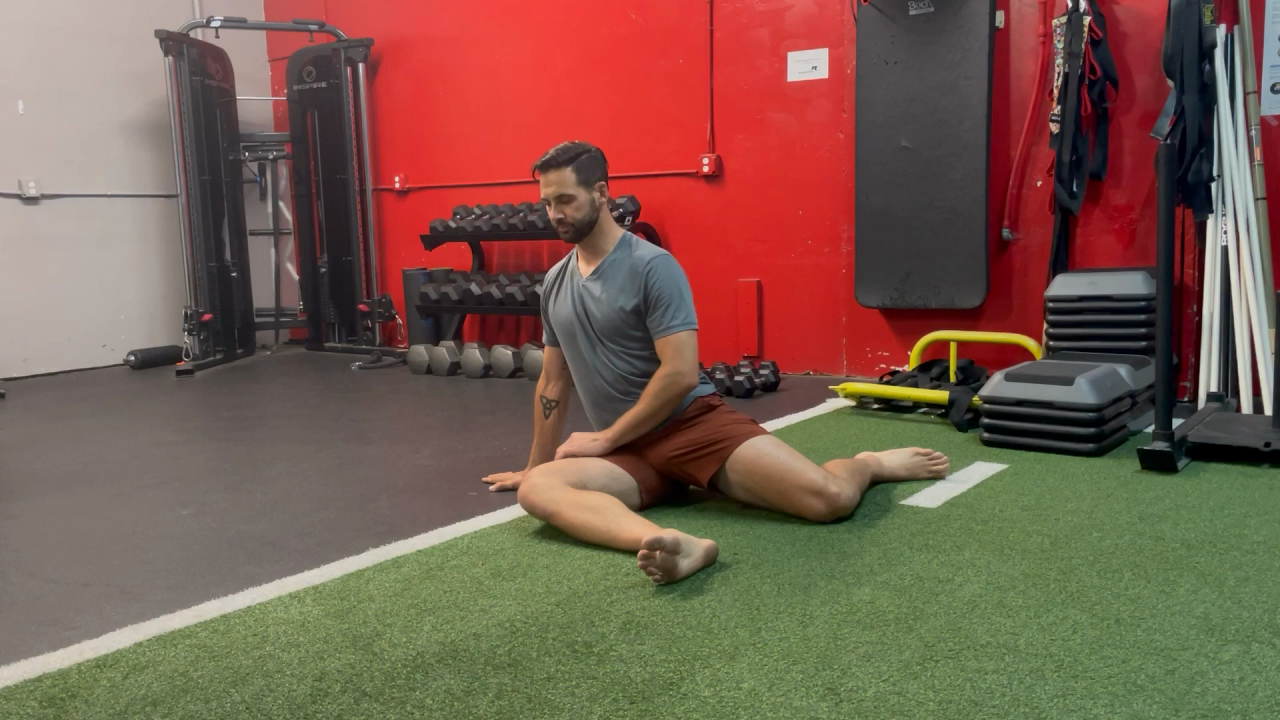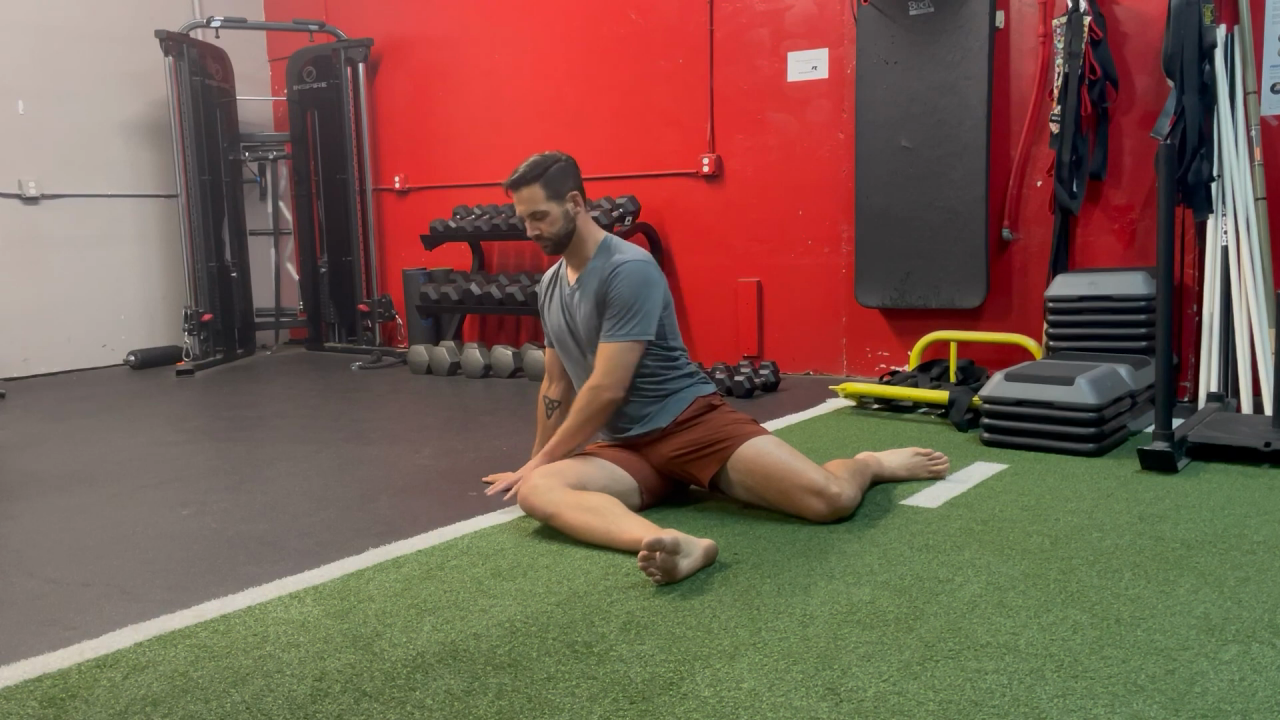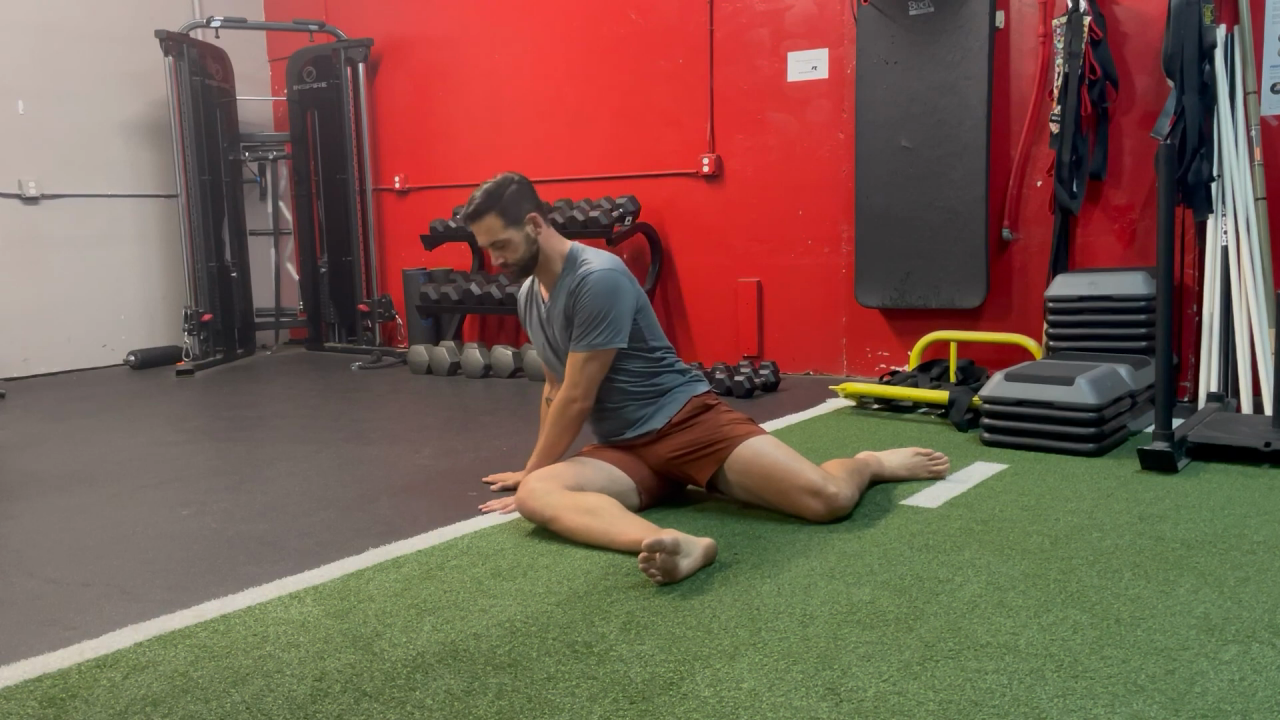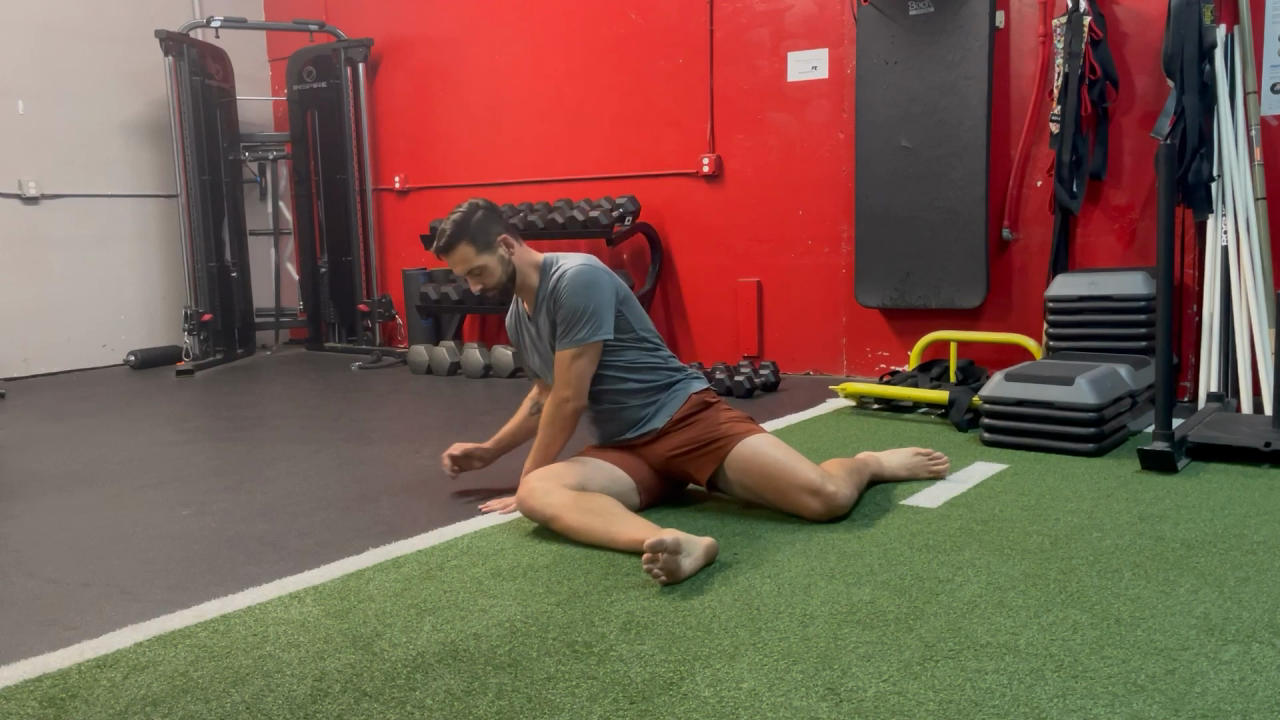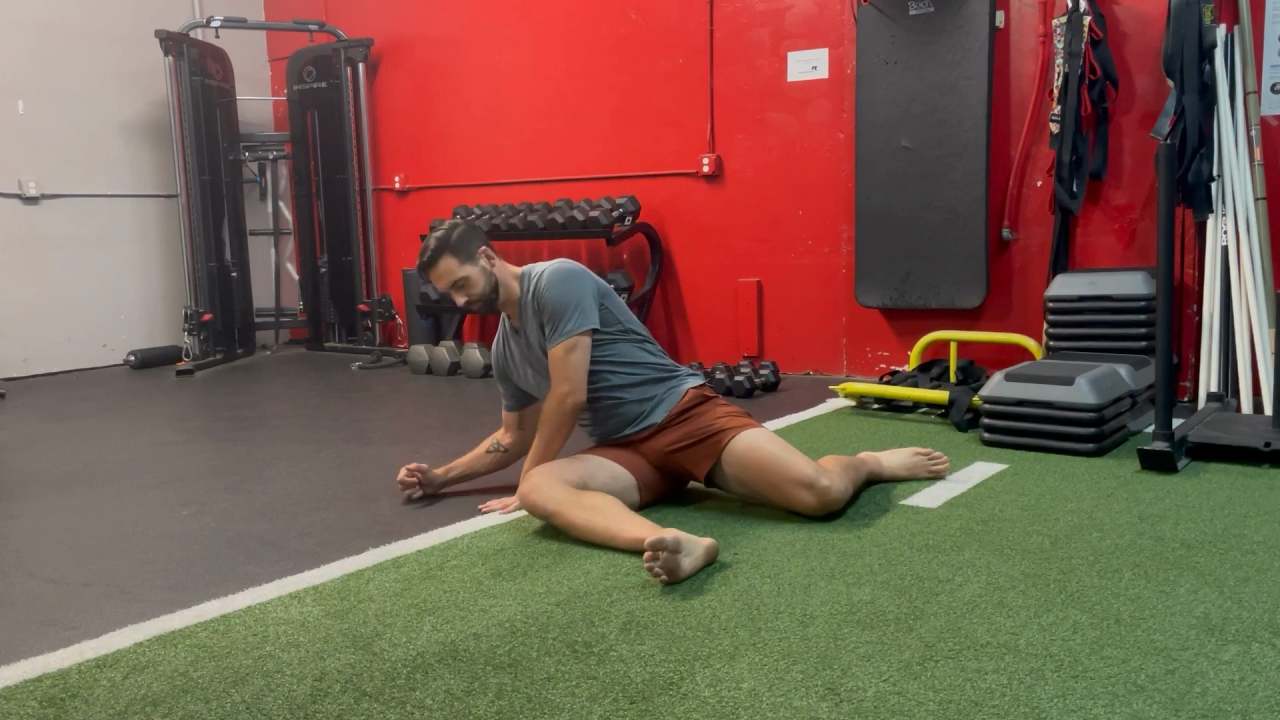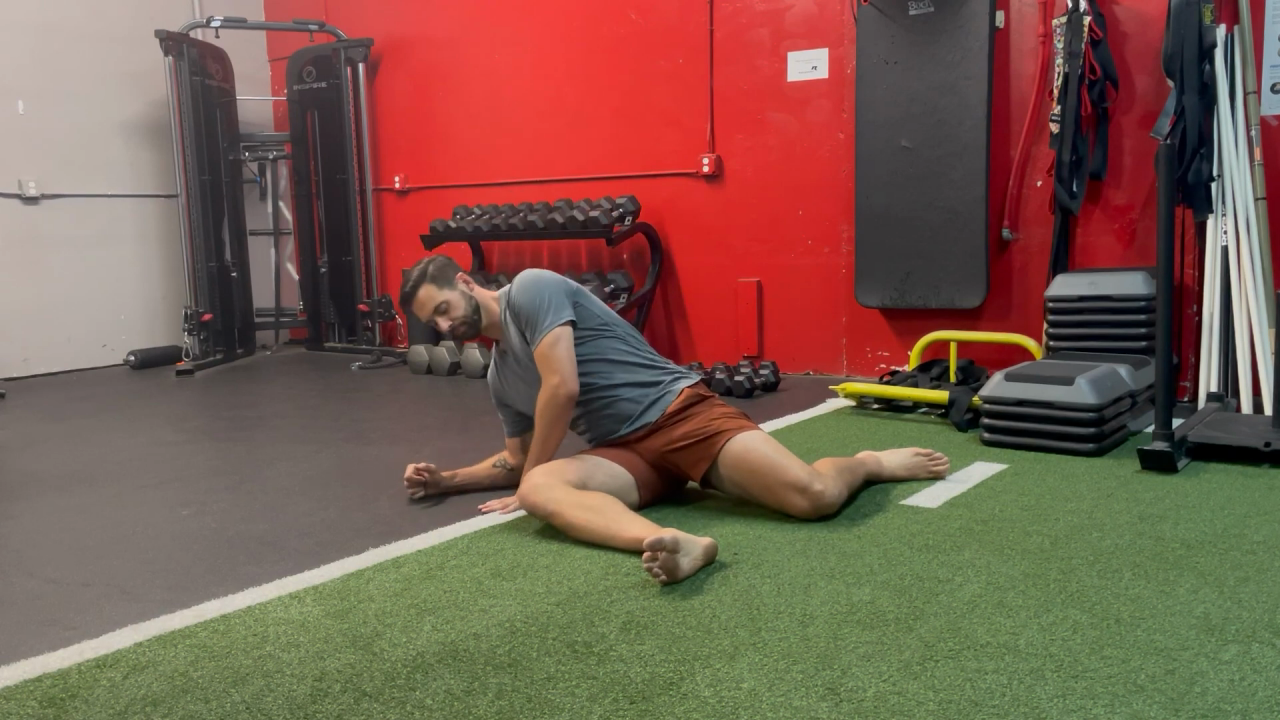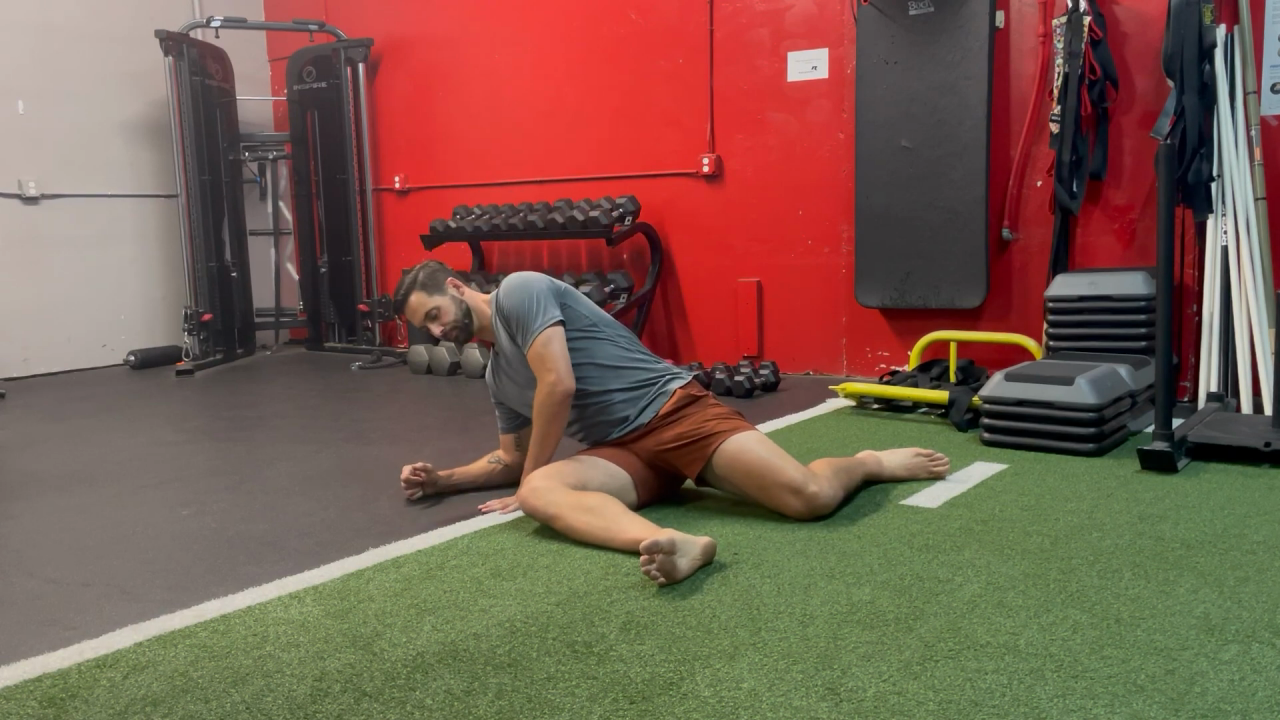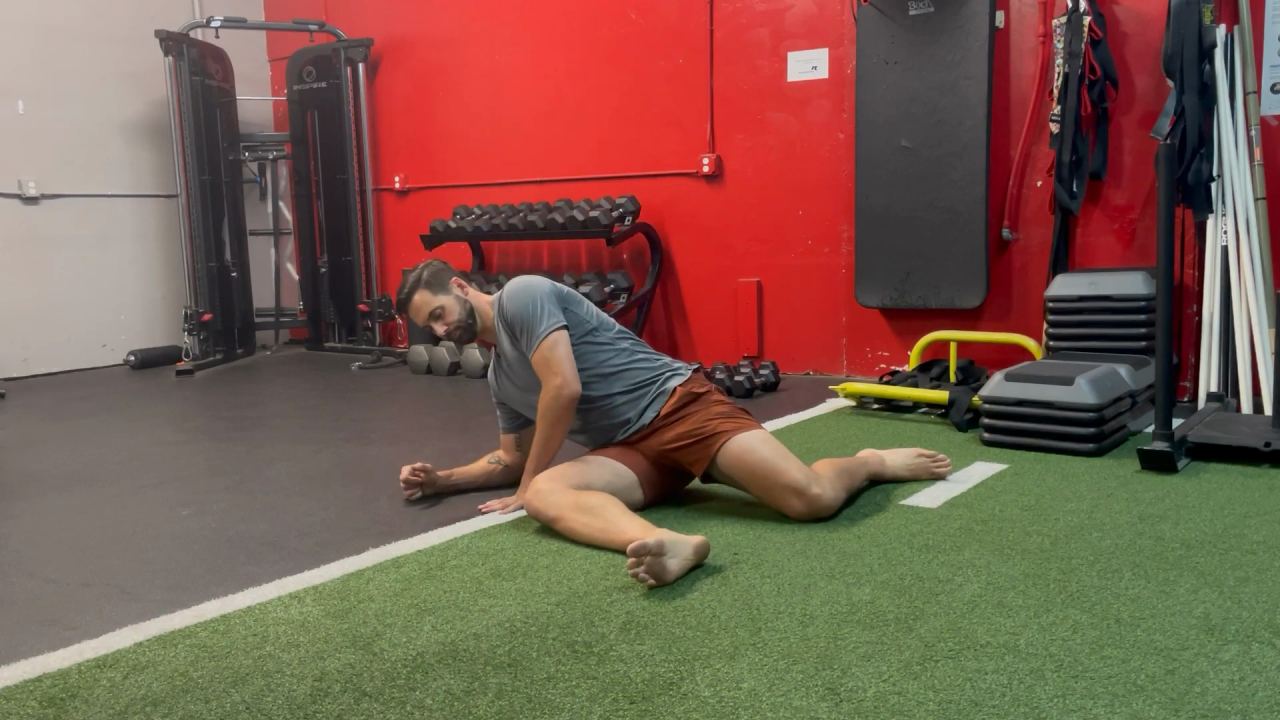
dt=0.3s
person 1, frame 1
left shoulder: (651, 266)
right shoulder: (554, 284)
left elbow: (680, 374)
right elbow: (552, 383)
left wrist: (606, 439)
right wrist: (532, 464)
left hip: (691, 423)
right hip: (628, 452)
left knee: (830, 498)
right knee: (534, 490)
left ankle: (873, 465)
right ankle: (668, 542)
person 1, frame 2
left shoulder: (628, 269)
right shoulder: (550, 286)
left elbow: (608, 388)
right elbow: (555, 386)
left wrist: (544, 458)
right wrist: (534, 463)
left hip: (690, 422)
right hip: (626, 449)
left knee: (831, 498)
right knee: (535, 492)
left ankle: (872, 464)
right ankle: (675, 544)
person 1, frame 3
left shoulder: (598, 279)
right shoulder: (528, 298)
left elbow: (578, 400)
right elbow: (555, 389)
left wrist: (534, 470)
right wrist: (526, 474)
left hip: (687, 419)
right hip: (625, 450)
left knee: (828, 497)
right knee: (536, 497)
left ankle: (874, 464)
right ankle: (668, 543)
person 1, frame 4
left shoulder: (578, 279)
right shoulder: (516, 315)
left elbow: (570, 400)
right elbow: (545, 394)
left wrist: (526, 474)
right wrist: (487, 450)
left hip: (686, 417)
right hip: (625, 449)
left knee: (825, 497)
right knee: (537, 495)
left ankle: (872, 463)
right ankle: (674, 544)
person 1, frame 5
left shoulder: (557, 280)
right shoulder: (505, 348)
left elbow: (569, 395)
right elbow: (513, 438)
left wrist: (527, 474)
right wrist: (442, 476)
left hip: (684, 412)
right hip: (626, 448)
left knee: (819, 491)
right knee: (539, 491)
left ankle: (871, 464)
right ankle: (667, 543)
person 1, frame 6
left shoulder: (531, 288)
right shoulder: (499, 373)
left elbow: (562, 388)
right elbow: (516, 458)
left wrist: (530, 474)
right wrist: (446, 480)
left hip: (678, 412)
right hip: (624, 450)
left knee: (814, 495)
right knee: (538, 489)
left ankle: (869, 464)
right ankle: (673, 543)
person 1, frame 7
left shoulder: (518, 290)
right shoulder: (498, 374)
left elbow: (558, 384)
right elbow: (512, 458)
left wrist: (528, 479)
right wrist: (443, 479)
left hip: (674, 409)
right hip: (623, 449)
left knee: (810, 496)
right knee: (540, 493)
left ankle: (869, 464)
right ankle: (672, 544)
person 1, frame 8
left shoulder: (521, 295)
right shoulder: (499, 374)
left elbow: (565, 388)
right elbow: (511, 458)
left wrist: (527, 481)
right wrist: (441, 479)
left hip: (678, 405)
right hip: (629, 448)
left knee: (813, 498)
right knee: (545, 495)
left ankle: (871, 463)
right ankle: (667, 545)
